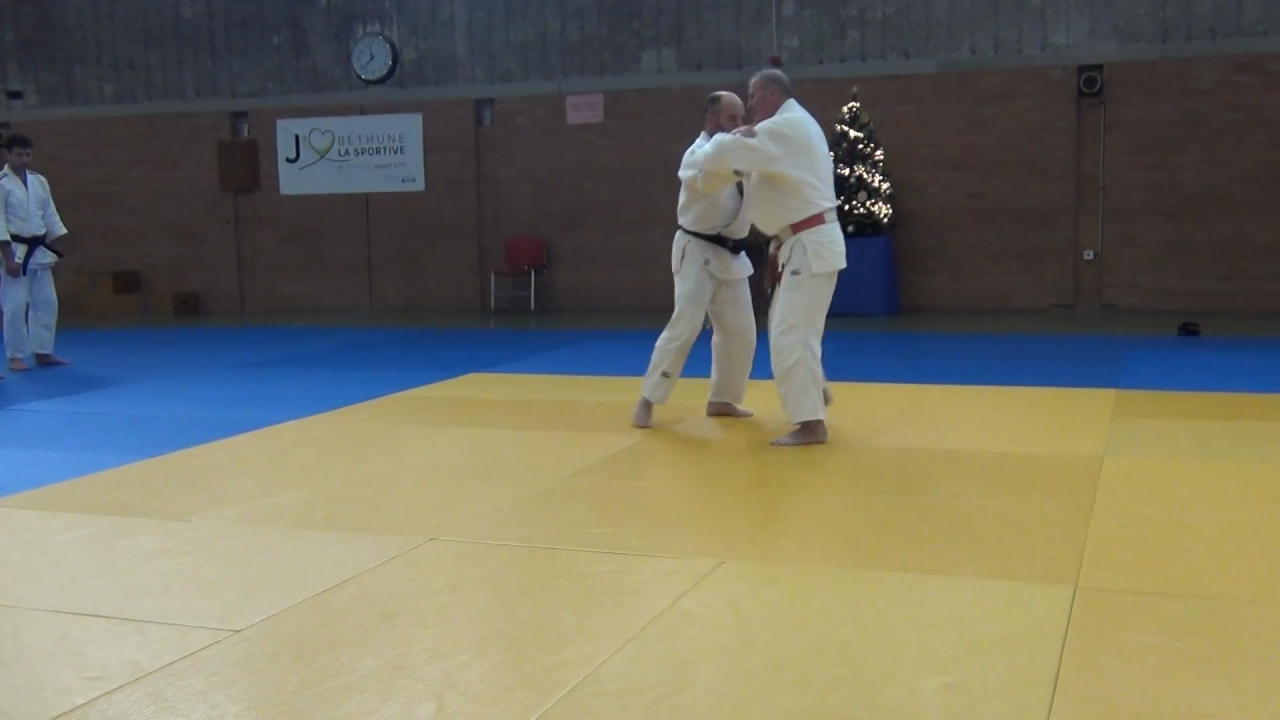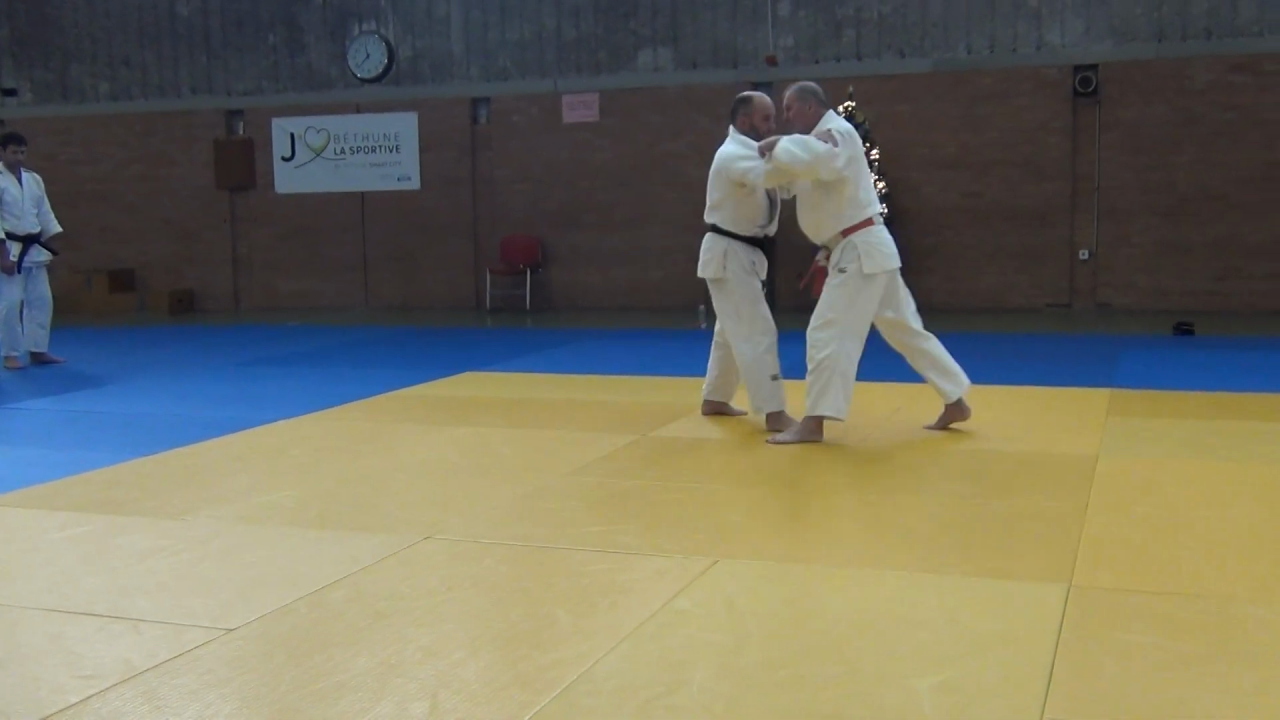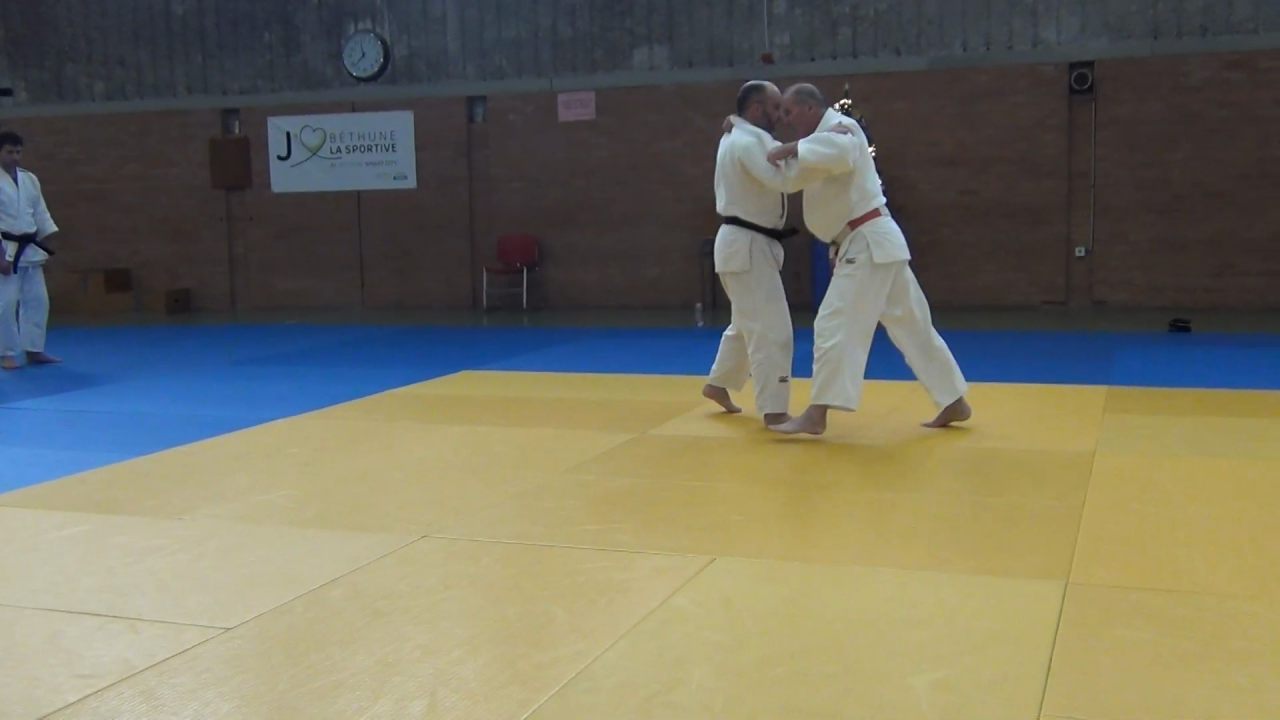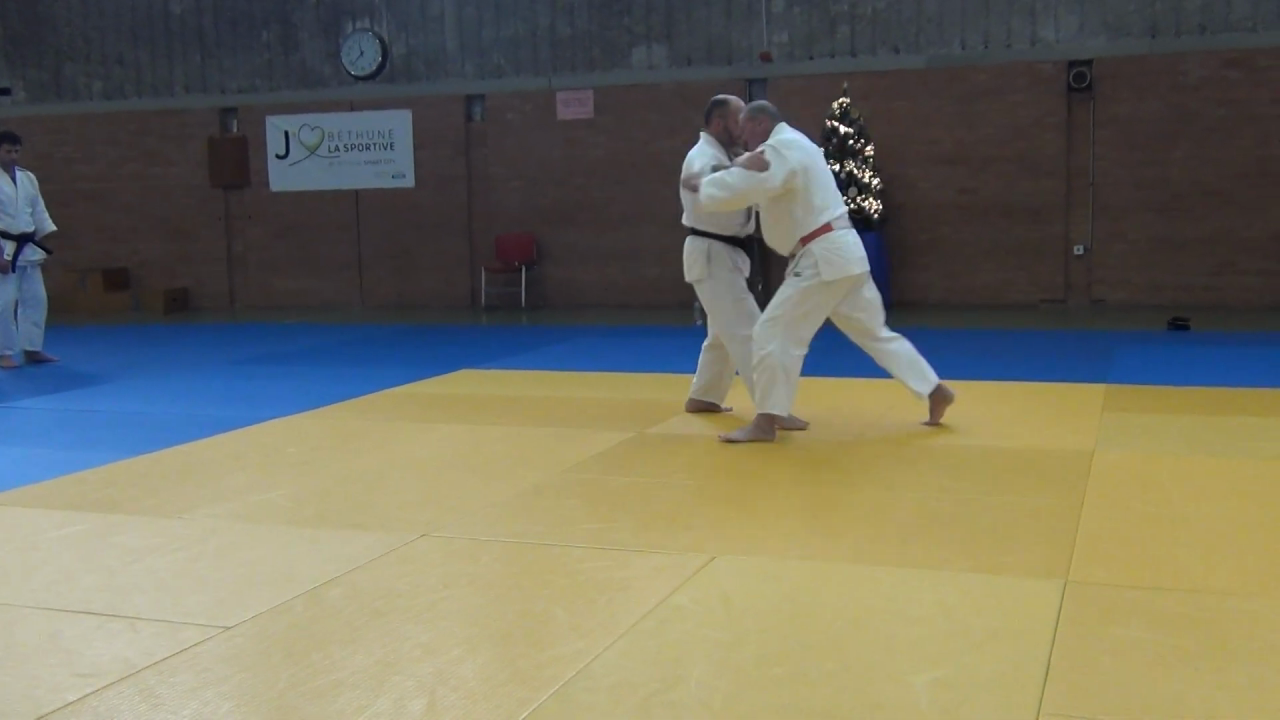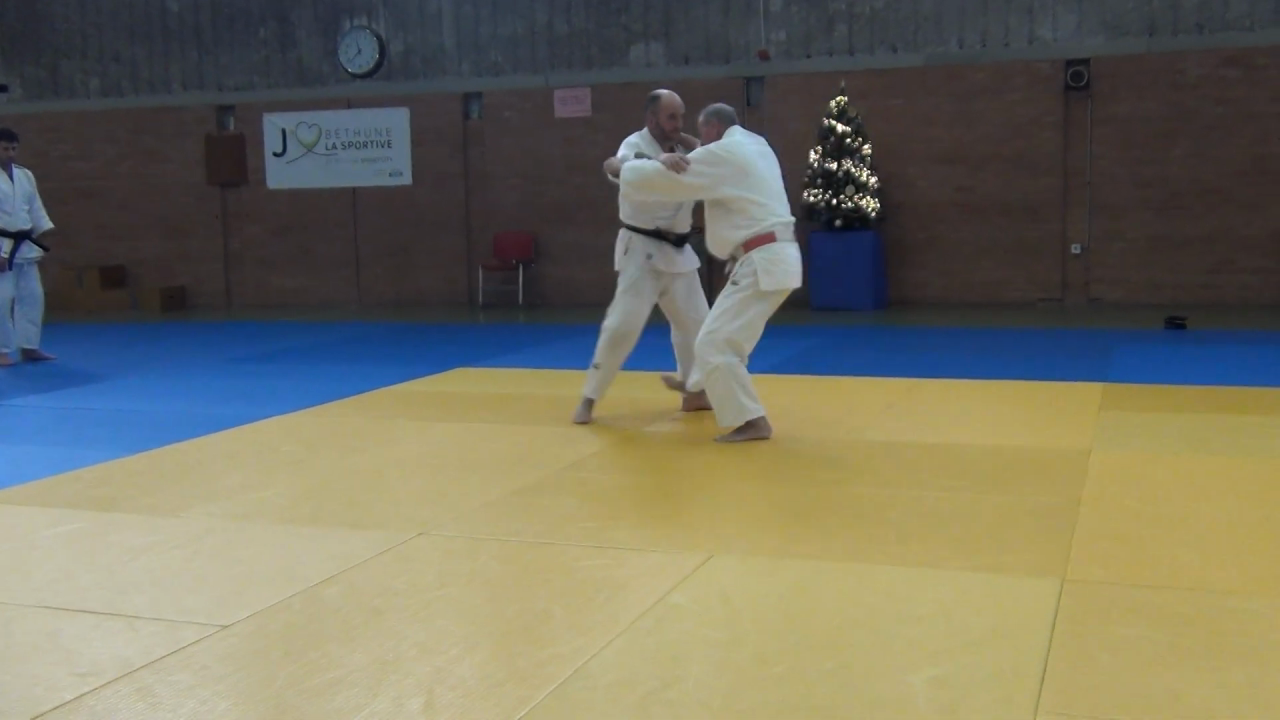
dt=0.3s
person 1, frame 1
left shoulder: (784, 125)
right shoulder: (798, 125)
left elbow: (726, 151)
left wrist: (703, 155)
left hip: (809, 245)
right hip: (809, 241)
left knee: (792, 335)
right knee: (787, 327)
left ankle: (811, 424)
right ankle: (814, 391)
person 1, frame 2
left shoulder: (836, 131)
right shoulder: (823, 137)
left elbow: (819, 158)
left wrist: (778, 145)
left hip: (860, 250)
right hip: (867, 249)
left knee: (828, 333)
right knee: (905, 329)
left ankle: (812, 423)
right ankle: (956, 401)
person 1, frame 3
left shoulder: (840, 126)
right shoulder: (824, 135)
left elbow: (842, 152)
left wrist: (792, 148)
left hip: (869, 242)
right hip: (875, 242)
left knee: (836, 324)
right knee: (912, 326)
left ankle: (816, 415)
right ankle: (954, 402)
person 1, frame 4
left shoulder: (777, 148)
right shoulder: (798, 145)
left elbow: (743, 187)
left wrist: (700, 183)
left hip: (821, 257)
right hip: (847, 250)
left knee: (775, 334)
right knee: (872, 332)
left ankle: (765, 422)
right ankle: (935, 391)
person 1, frame 5
left shoulder: (720, 154)
right shoulder: (757, 145)
left elbow: (663, 177)
left wrist: (620, 167)
left hip: (763, 263)
right hip: (782, 257)
left knee: (714, 343)
right knee: (731, 332)
left ankle: (753, 421)
right ankle: (699, 384)
person 2, frame 1
right shoulder: (698, 154)
right elbow: (706, 178)
left hip: (731, 255)
right hip: (697, 251)
left knee: (739, 332)
right knee: (683, 328)
left ankle: (721, 399)
right ankle: (647, 400)
person 2, frame 2
left shoulder: (744, 149)
right shoulder: (734, 153)
right elbow: (773, 174)
left hip: (738, 252)
right hip: (728, 254)
left knee: (732, 332)
right knee: (757, 332)
left ankle: (715, 398)
right ankle: (775, 413)
person 2, frame 3
left shoulder: (739, 138)
right shoulder: (749, 141)
right elbow: (784, 178)
left hip: (742, 242)
right hip: (749, 245)
left knee: (747, 323)
right knee: (772, 329)
left ankle: (718, 383)
right ankle: (774, 411)
person 2, frame 4
left shoulder: (722, 153)
right shoulder: (702, 156)
left hip: (725, 254)
right hip: (710, 254)
left knee: (724, 332)
right knee: (746, 327)
left ankle: (701, 396)
right ankle: (780, 412)
person 2, frame 5
left shoulder: (682, 149)
right shoulder: (633, 147)
left wrist: (696, 150)
left hip: (677, 250)
right hip: (640, 249)
left knee: (695, 322)
right knee: (623, 323)
left ankle: (695, 393)
right ankle: (591, 397)
person 3, frame 1
left shoulder: (39, 181)
left elbow: (50, 216)
left wrist: (57, 248)
left hip: (39, 251)
left knee: (46, 302)
left ankle: (43, 352)
person 3, frame 2
left shoulder: (34, 179)
left elbow: (45, 214)
left wrist: (52, 246)
left hip: (34, 249)
left knee: (41, 301)
left ankle: (38, 350)
person 3, frame 3
left shoulder: (30, 179)
left elbow: (41, 213)
left wrist: (47, 245)
left hip: (30, 249)
left knee: (37, 300)
left ankle: (34, 350)
person 3, frame 4
left shoulder: (28, 178)
left elbow: (39, 211)
left wrist: (47, 243)
left hip: (28, 248)
left knee: (36, 299)
left ankle: (32, 349)
person 3, frame 5
left shoulder: (25, 175)
left elbow: (36, 209)
left wrist: (44, 241)
left hip: (25, 245)
left knee: (32, 297)
left ankle: (29, 347)
